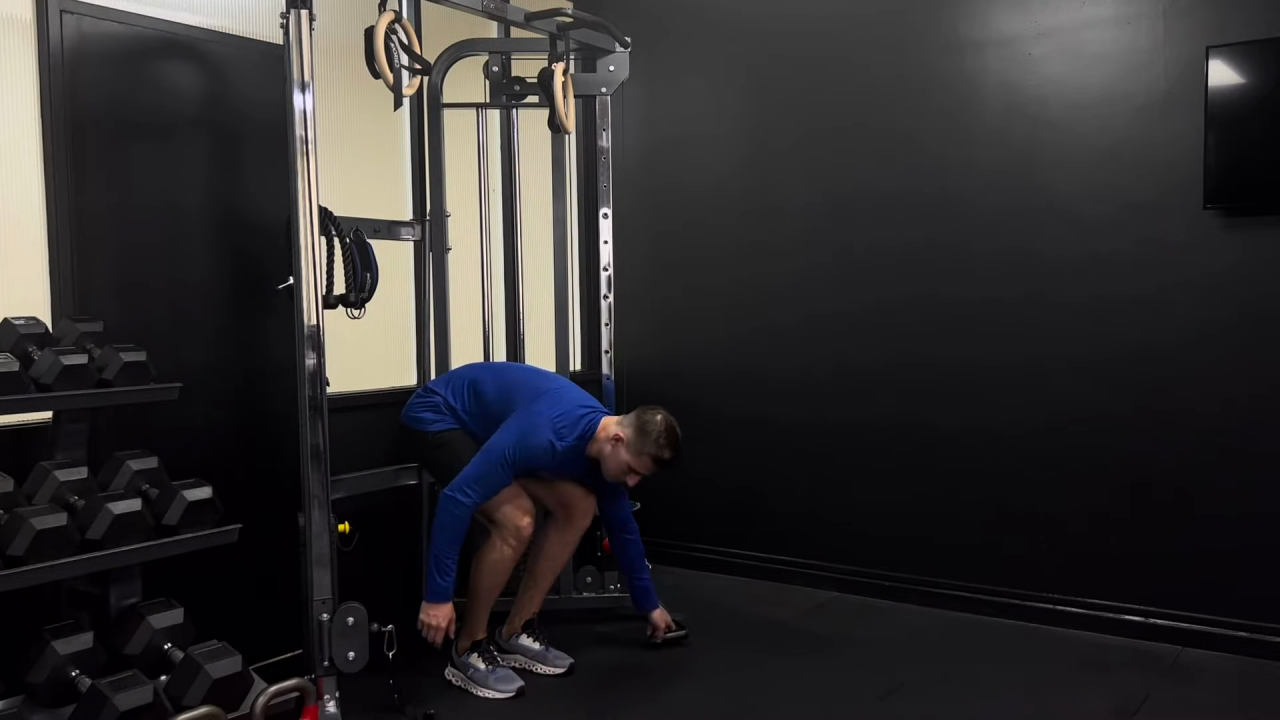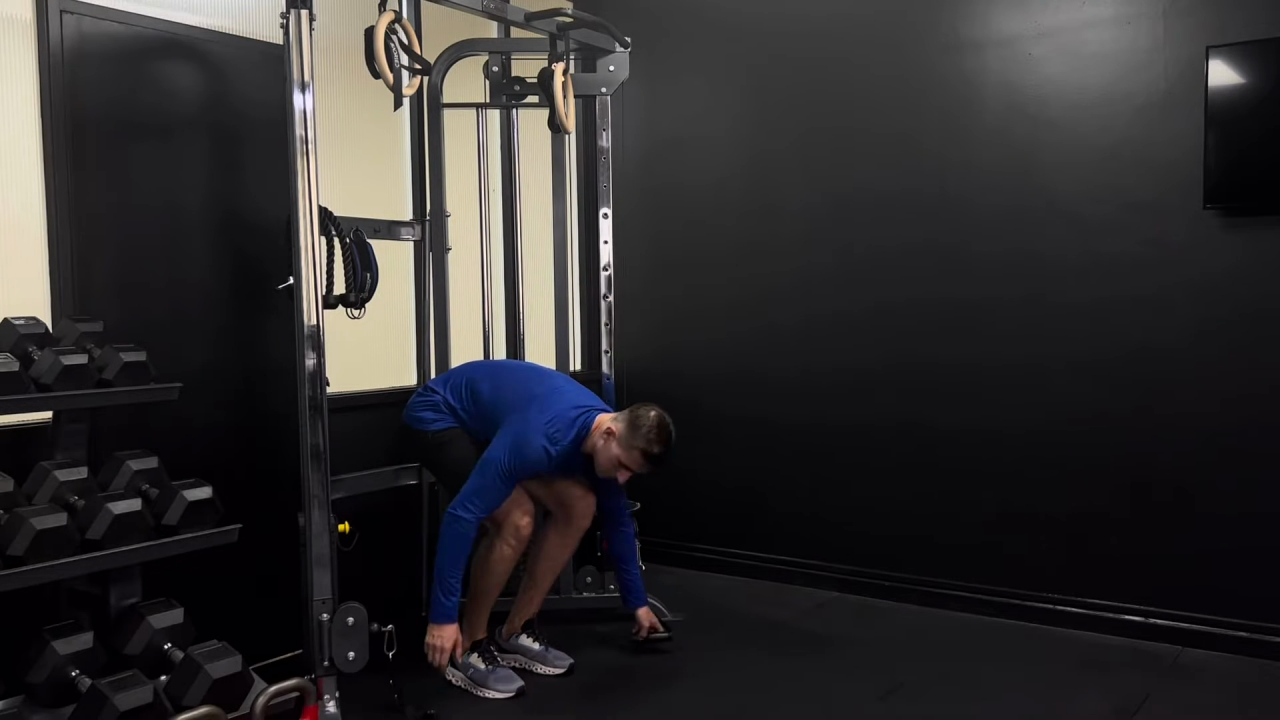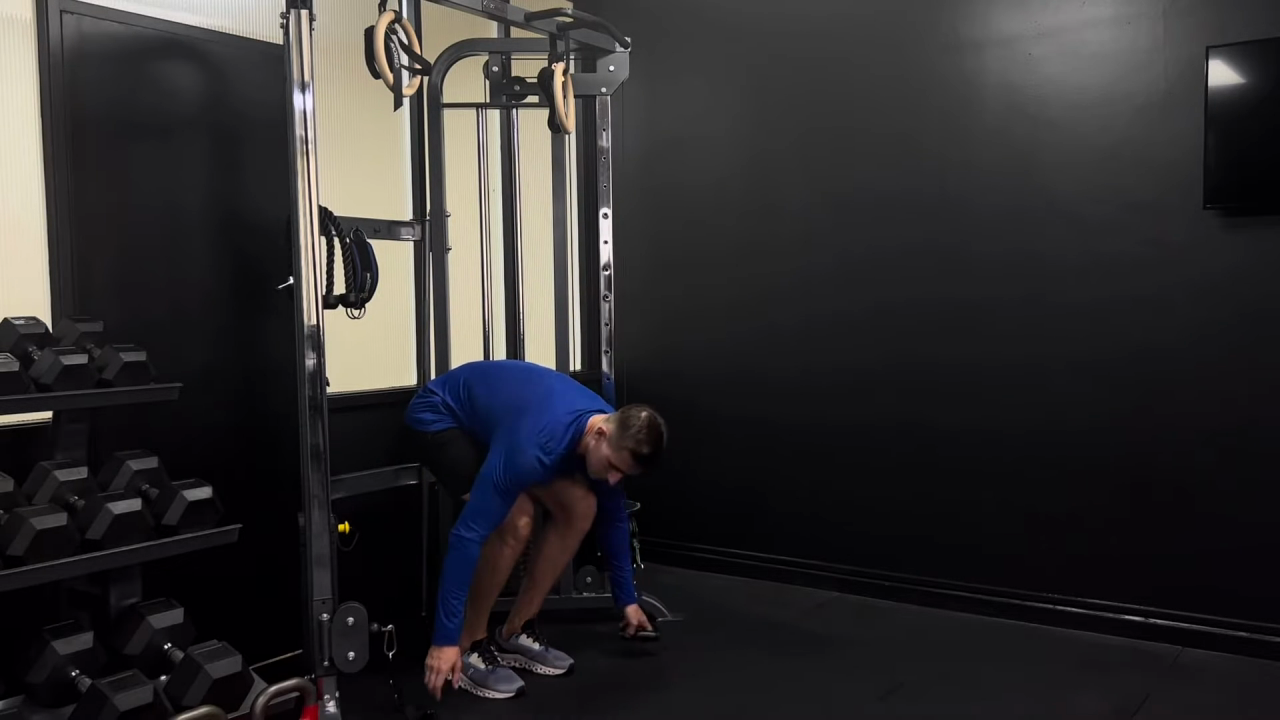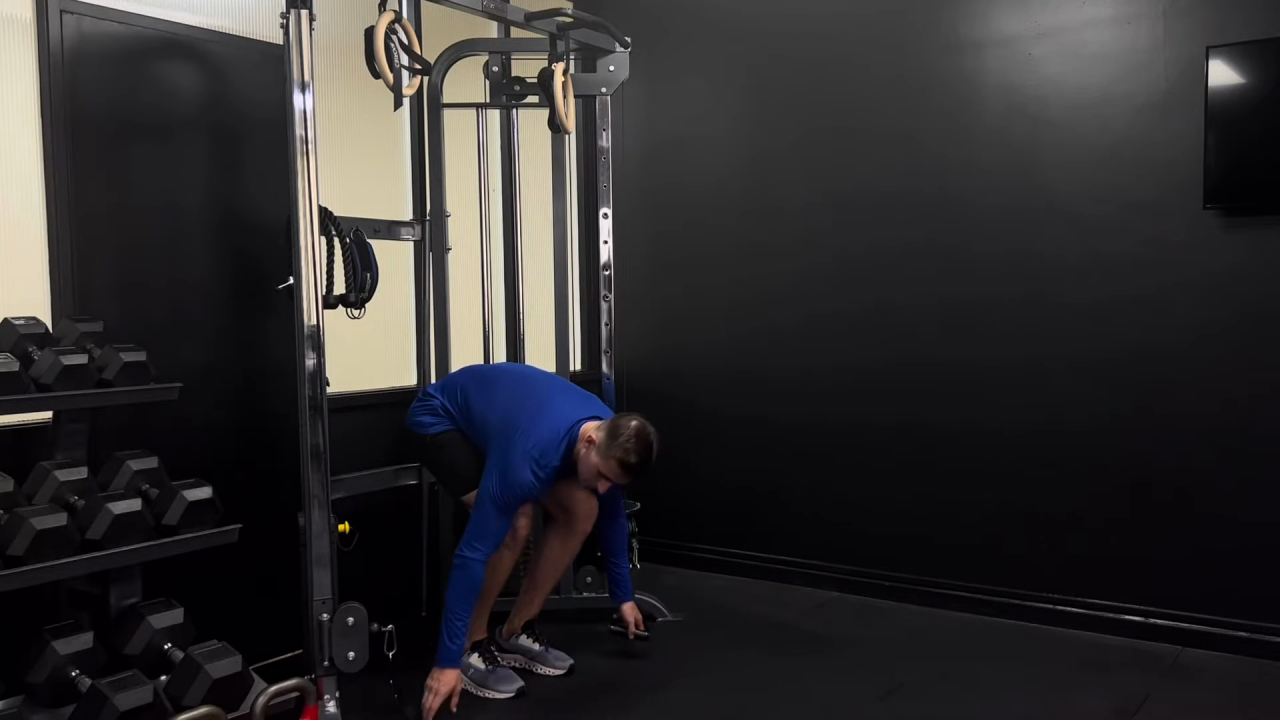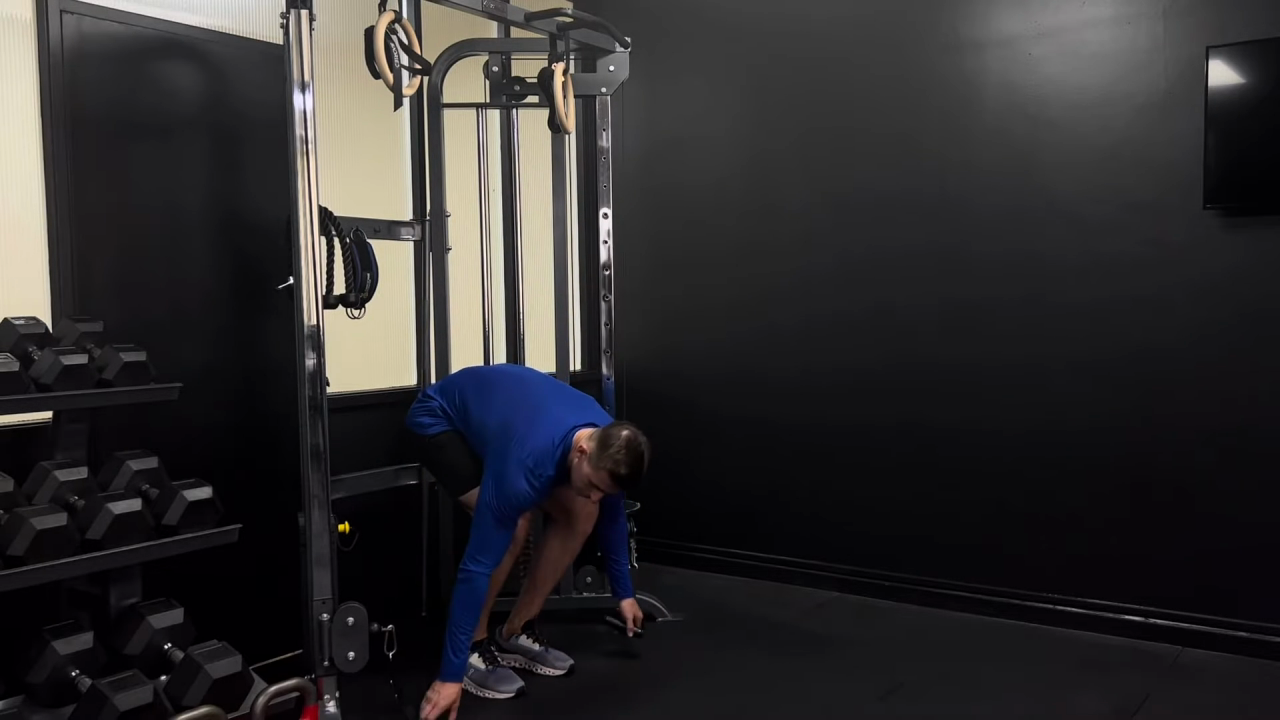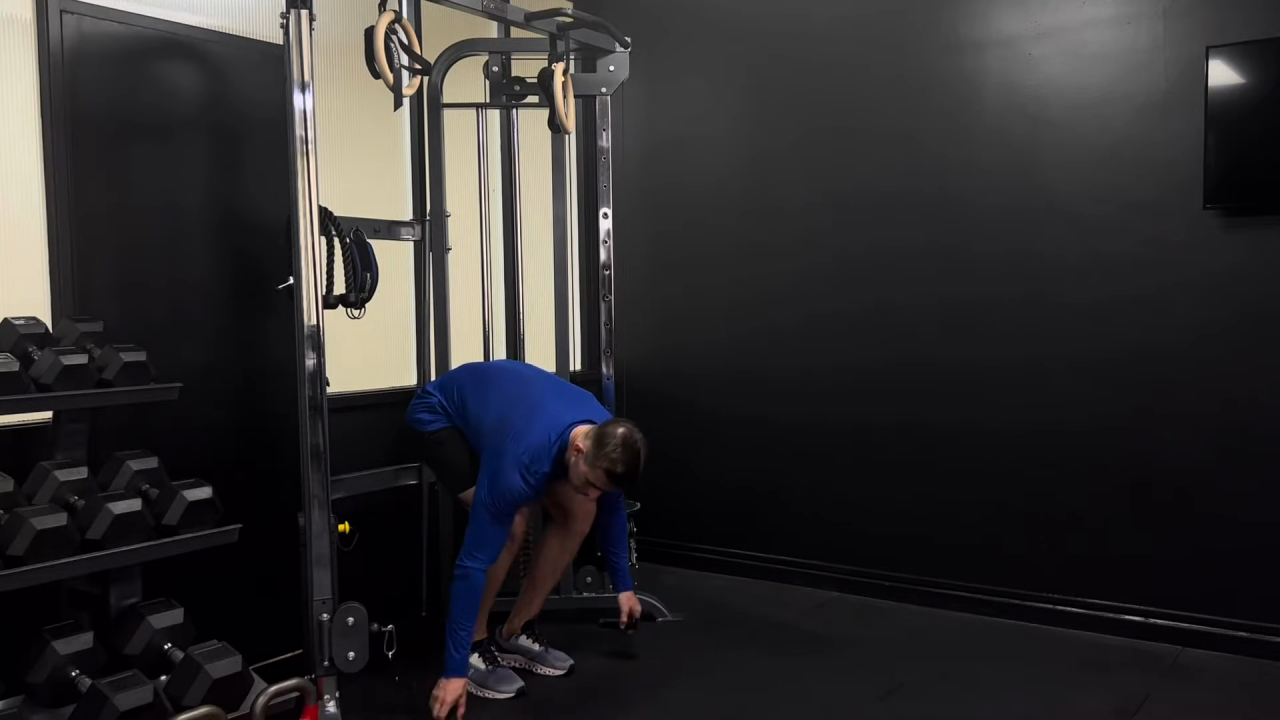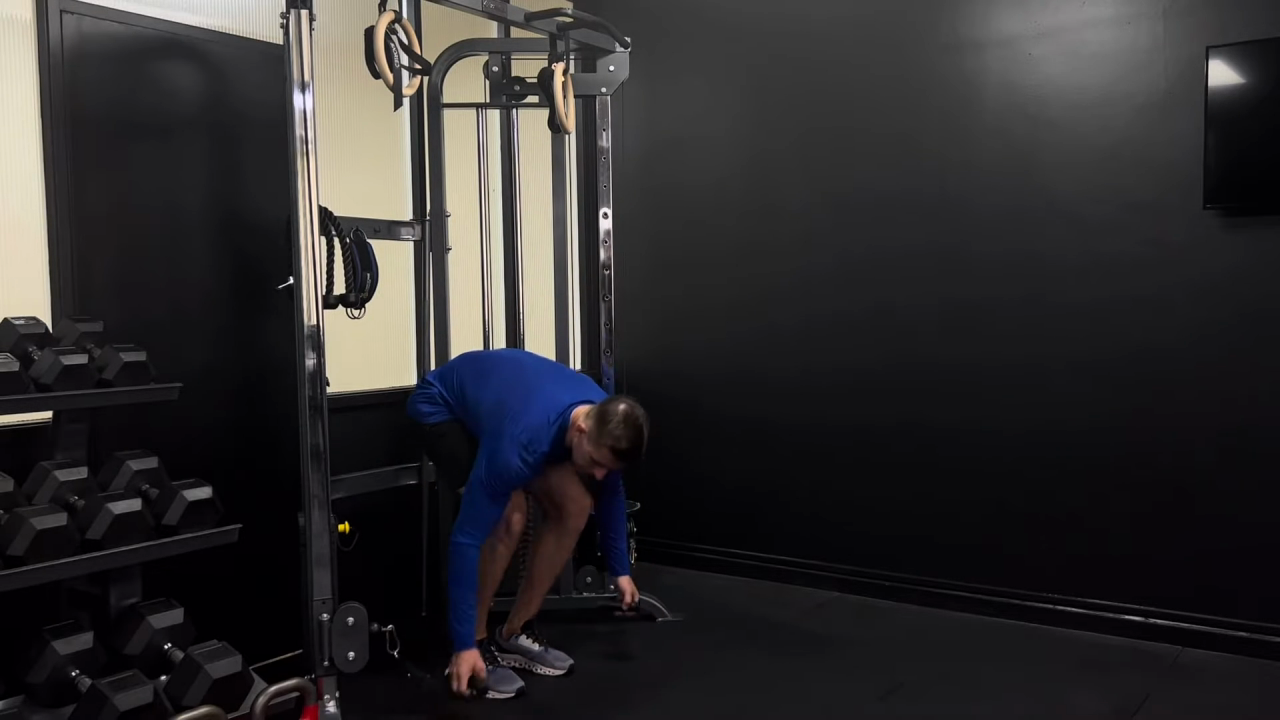
dt=0.1s
person 1, frame 1
left shoulder: (605, 451)
right shoulder: (544, 435)
left elbow: (623, 528)
right elbow: (457, 497)
left wrist: (650, 604)
right wrist: (437, 596)
left hip: (490, 423)
right hip: (438, 417)
left knee: (578, 506)
right knee: (517, 522)
left ankle: (515, 633)
right ankle: (468, 650)
person 1, frame 2
left shoulder: (617, 435)
right shoulder: (540, 440)
left elbow: (615, 521)
right elbow: (463, 516)
left wrist: (636, 601)
right wrist: (443, 617)
left hip: (489, 415)
right hip: (439, 417)
left knee: (580, 506)
right knee: (517, 521)
left ankle: (515, 632)
right ankle: (470, 647)
person 1, frame 3
left shoulder: (611, 440)
right shoulder: (533, 447)
left elbow: (611, 518)
right elbow: (468, 534)
left wrist: (627, 598)
right wrist: (443, 640)
left hip: (490, 412)
right hip: (439, 418)
left knee: (580, 507)
right knee: (516, 522)
left ankle: (515, 632)
right ankle: (468, 647)
person 1, frame 4
left shoulder: (612, 440)
right shoulder: (529, 460)
left elbow: (612, 517)
right elbow: (473, 554)
left wrist: (623, 596)
right wrist: (449, 661)
left hip: (497, 406)
right hip: (439, 419)
left knee: (582, 511)
right knee: (515, 524)
left ankle: (514, 633)
right ankle: (472, 647)
person 1, frame 5
left shoulder: (609, 445)
right shoulder: (522, 470)
left elbow: (611, 516)
right elbow: (477, 566)
left wrist: (624, 593)
right wrist: (449, 675)
left hip: (497, 404)
right hip: (439, 420)
left knee: (581, 513)
right knee: (513, 525)
left ankle: (515, 633)
right ankle: (472, 648)
person 1, frame 6
left shoulder: (604, 442)
right shoulder: (519, 467)
left elbow: (610, 511)
right elbow: (472, 564)
left wrist: (623, 585)
right wrist: (455, 672)
left hip: (501, 405)
right hip: (442, 414)
left knee: (579, 512)
right knee: (513, 522)
left ankle: (516, 633)
right ankle: (474, 650)
person 1, frame 7
left shoulder: (607, 423)
right shoulder: (518, 446)
left elbow: (609, 496)
right elbow: (467, 539)
left wrist: (620, 569)
right wrist: (463, 646)
right hip: (442, 408)
left knee: (574, 506)
right knee: (510, 517)
left ankle: (515, 633)
right ankle: (475, 642)
